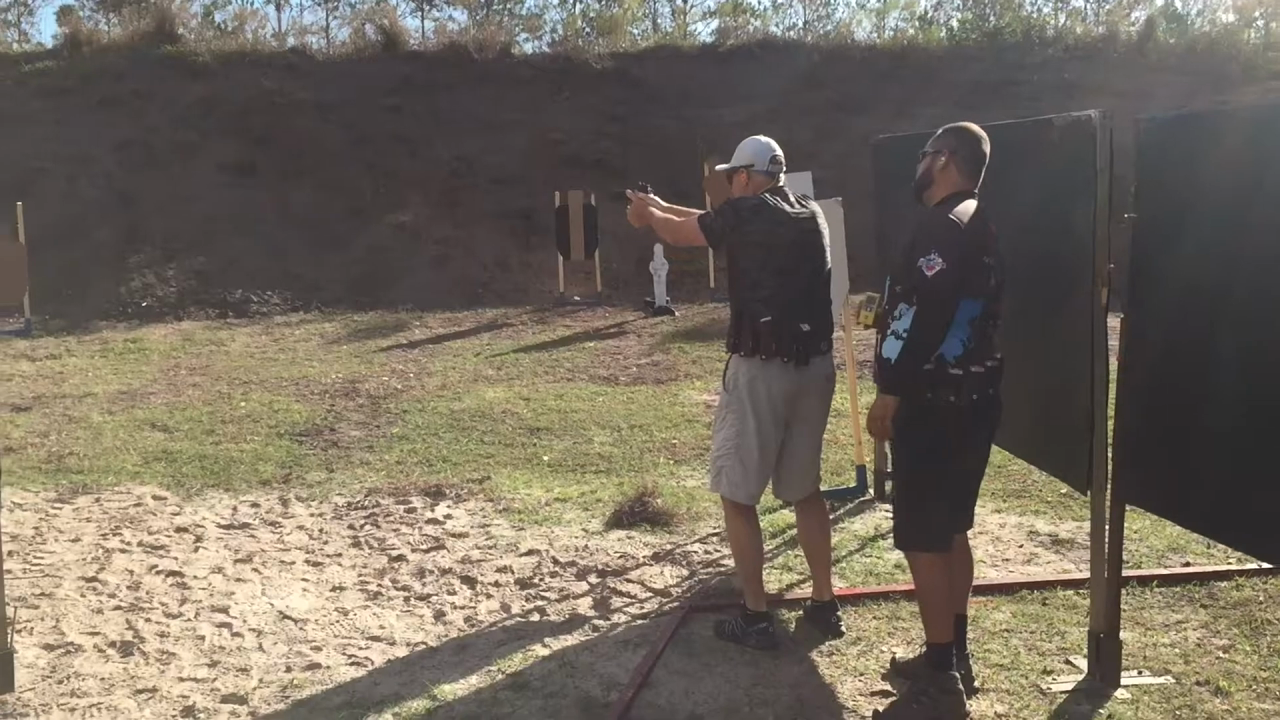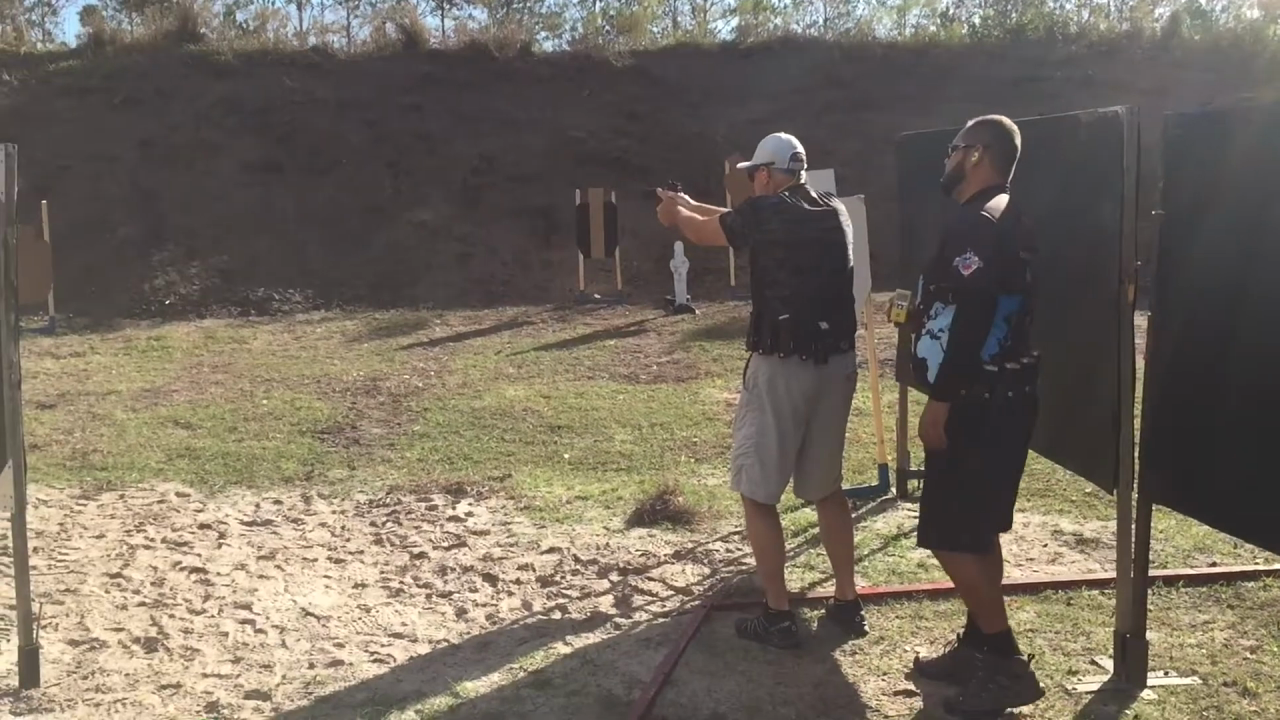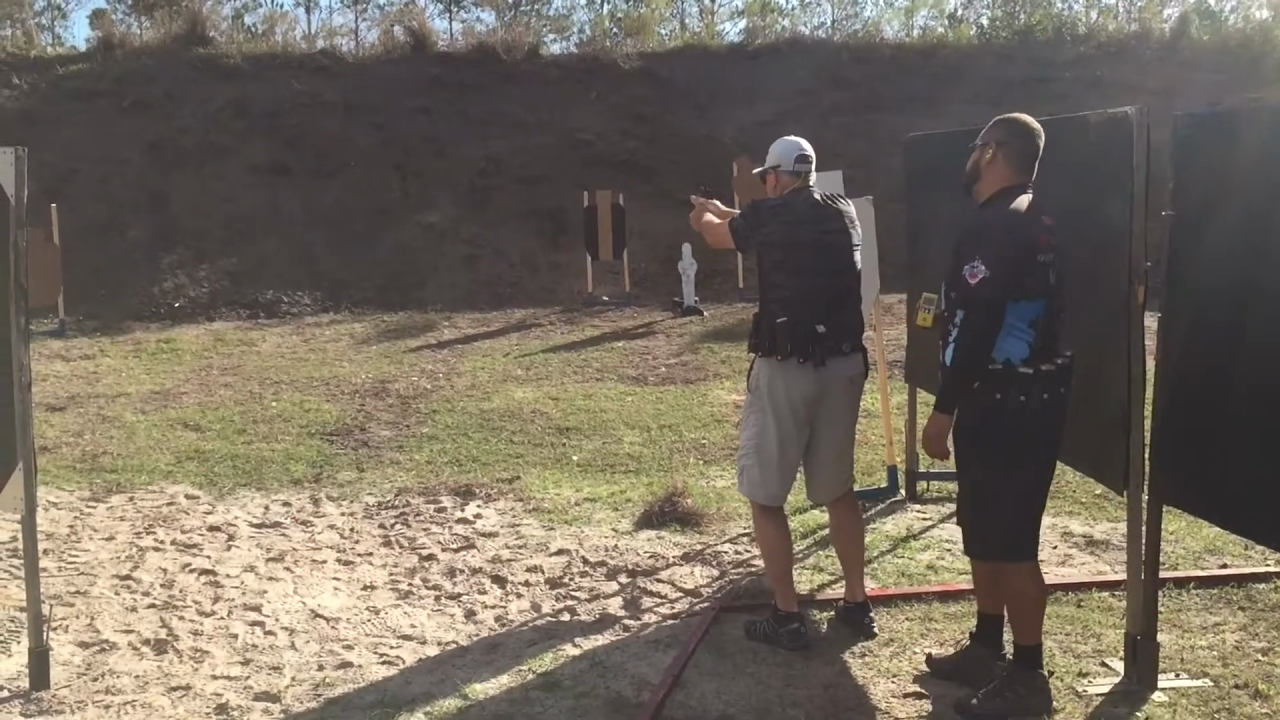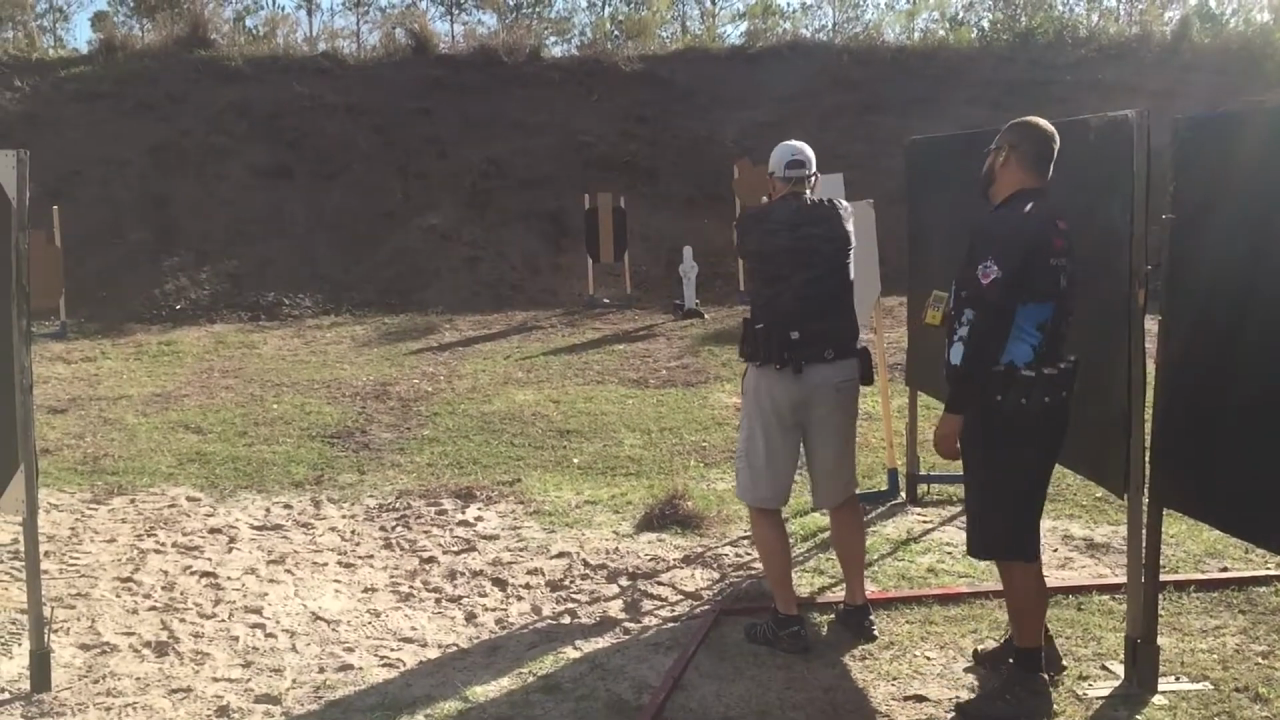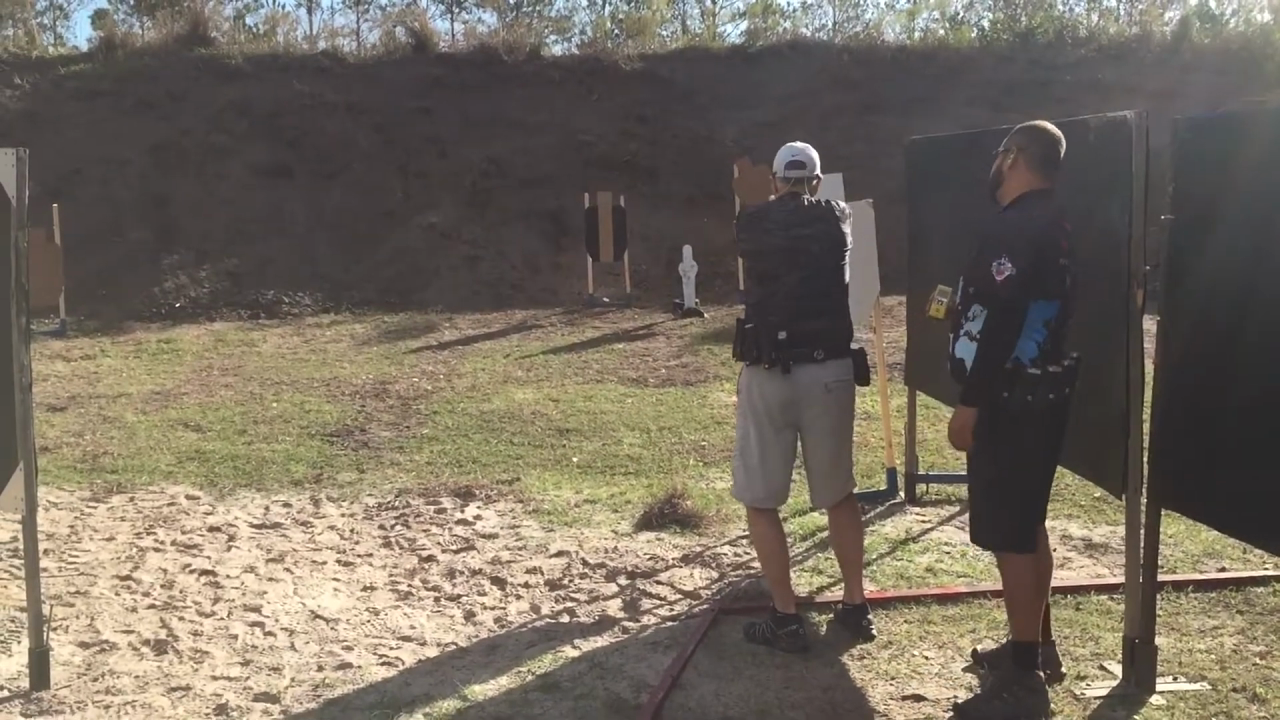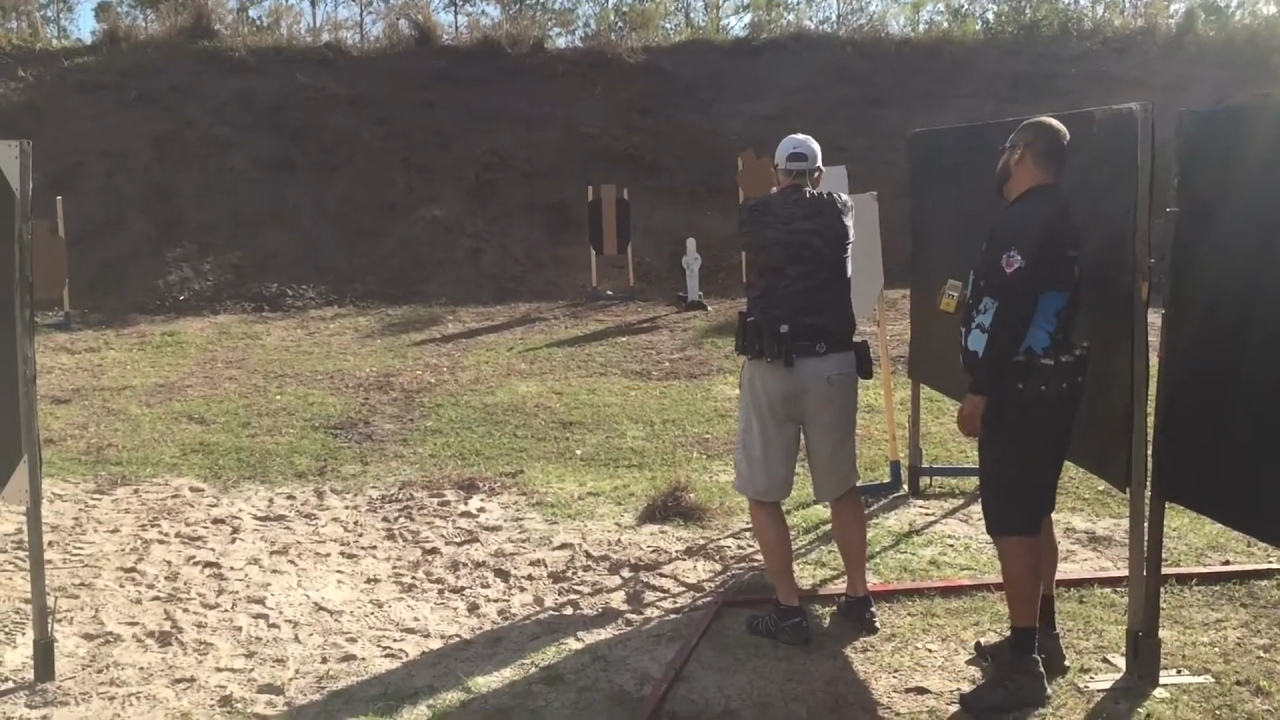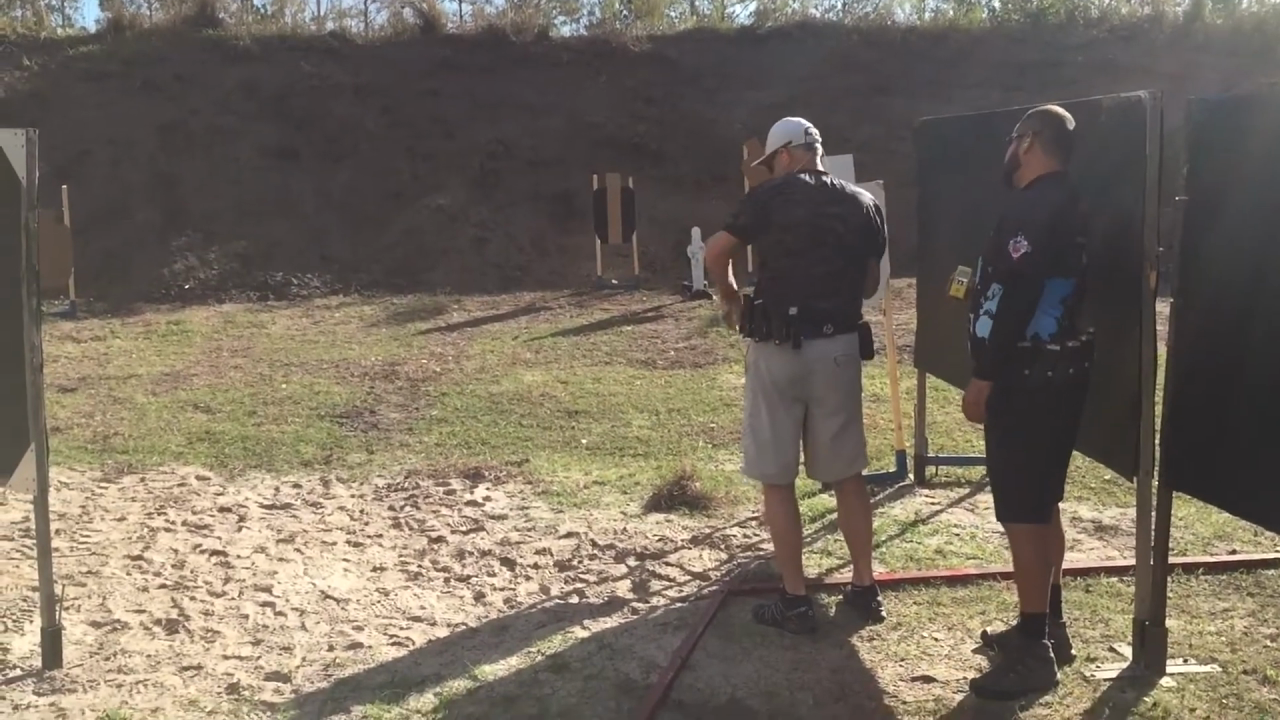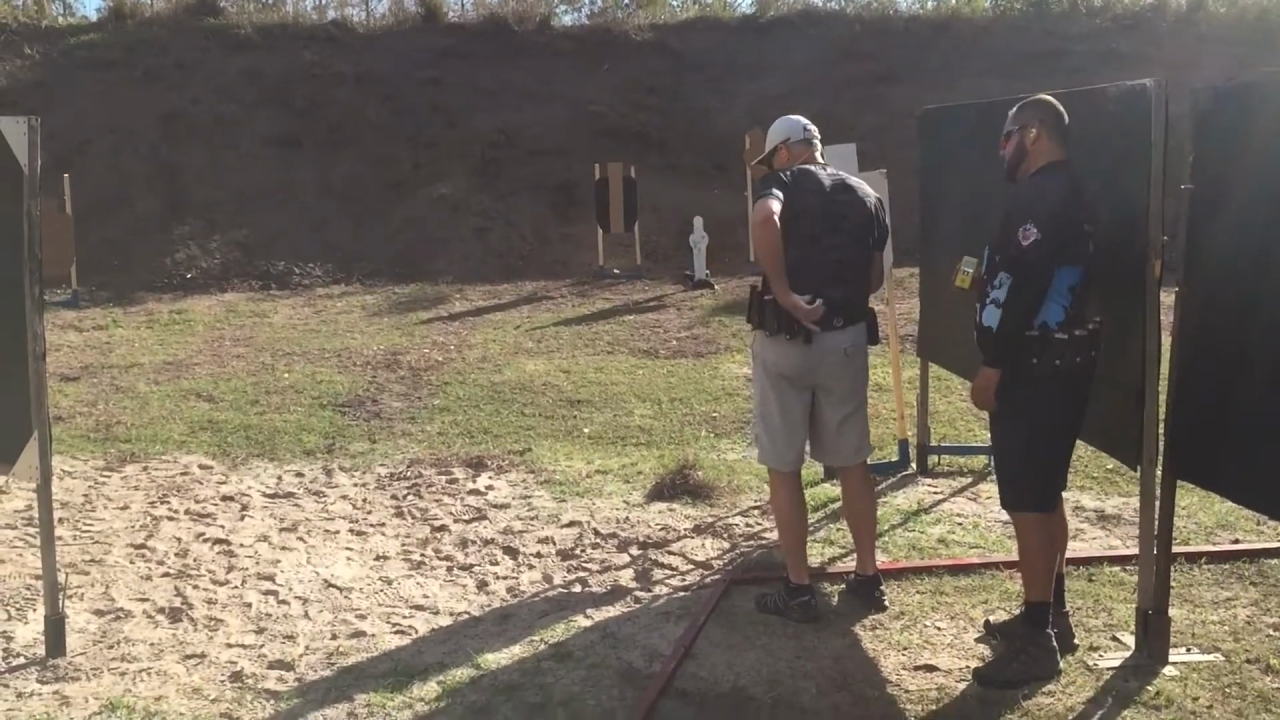
dt=0.4s
person 1, frame 1
left shoulder: (941, 226)
right shoulder: (978, 226)
left elbow: (931, 316)
left wrist: (890, 391)
right wrist: (891, 317)
left hip: (936, 400)
right hip: (968, 395)
left knee: (924, 537)
right knee: (949, 529)
right ankle: (952, 655)
person 1, frame 2
left shoulder: (976, 222)
right shoulder: (1004, 220)
left elbow: (972, 317)
left wrist: (939, 398)
right wrist: (922, 315)
left hip: (977, 400)
right hip: (998, 395)
left knee: (951, 537)
right knee: (976, 531)
left ankle: (1008, 663)
right ankle: (977, 648)
person 1, frame 3
left shoulder: (992, 226)
right shoulder: (1032, 220)
left elbow: (980, 326)
left wrist: (943, 410)
right wrist: (948, 312)
left hip: (1007, 404)
right hip: (1026, 396)
left knee: (1008, 542)
right knee: (987, 530)
right ankle: (985, 647)
person 1, frame 4
left shoulder: (1004, 227)
right shoulder: (1049, 224)
left elbow: (990, 326)
left wrist: (954, 410)
right wrist: (961, 312)
left hip: (1008, 402)
right hip: (1038, 395)
left knee: (1008, 538)
right knee: (1012, 530)
right ankle: (1035, 644)
person 1, frame 5
left shoulder: (1015, 225)
right shoulder: (1049, 222)
left elbow: (1002, 320)
left wrist: (970, 403)
right wrist: (966, 308)
left hip: (1011, 400)
left knee: (1009, 534)
right knee: (1026, 526)
right ankle: (1036, 646)
person 1, frame 6
left shoulder: (1024, 219)
right shoulder: (1054, 215)
left elbow: (1012, 312)
left wrist: (979, 391)
right wrist: (976, 301)
left hip: (1020, 390)
right hip: (1046, 384)
left knee: (1010, 521)
right knee: (1032, 515)
left ankle: (1024, 666)
right ankle: (1040, 638)
person 1, frame 7
left shoulder: (1033, 205)
right shoulder: (1064, 203)
left elbow: (1017, 298)
left wrist: (983, 376)
right wrist: (984, 286)
left hip: (1027, 376)
right hip: (1054, 372)
left knee: (1021, 511)
right knee: (1040, 505)
left ankle: (1034, 650)
right ankle: (1047, 626)
person 1, frame 8
left shoulder: (1041, 193)
right shoulder: (1064, 191)
left elbow: (1027, 284)
left wrist: (992, 364)
left hip: (1034, 365)
right hip: (1056, 360)
left knee: (1027, 500)
right knee: (1043, 494)
left ankle: (1037, 640)
right ankle: (1049, 616)
person 2, frame 1
left shoulder: (744, 213)
right shoulder: (810, 213)
left elbow: (681, 234)
left wrist: (648, 214)
right wrist: (661, 204)
left hip: (761, 369)
right hip: (814, 365)
left knee: (737, 494)
right knee: (806, 488)
left ankle: (755, 617)
right ankle: (824, 603)
person 2, frame 2
left shoulder: (765, 211)
right shoulder: (833, 211)
left elbow: (705, 233)
left wrist: (677, 212)
right wrist: (691, 203)
left hip: (781, 367)
right hip: (836, 363)
left knee: (758, 494)
right knee: (827, 488)
left ankle: (777, 615)
right ankle: (847, 602)
person 2, frame 3
left shoulder: (767, 215)
right shoulder: (842, 213)
left elbow: (720, 236)
left wrist: (703, 217)
right wrist: (720, 208)
left hip: (785, 369)
right hip: (844, 365)
left knee: (764, 496)
right knee: (839, 489)
left ankle: (787, 617)
right ankle: (857, 603)
person 2, frame 4
left shoulder: (753, 223)
right shoulder: (837, 216)
left hip: (773, 374)
right hip: (835, 370)
left knee: (763, 501)
right knee: (841, 494)
left ankle: (787, 619)
right ankle: (857, 607)
person 2, frame 5
left shoulder: (751, 223)
right shoulder: (835, 219)
left hip: (767, 374)
right hip: (829, 371)
left knee: (761, 500)
right knee: (840, 493)
left ankle: (786, 619)
right ankle: (856, 606)
person 2, frame 6
left shoulder: (753, 215)
right shoulder: (838, 211)
left hip: (770, 368)
right hip: (832, 364)
left knee: (763, 494)
right knee: (843, 486)
left ankle: (789, 611)
right ankle: (859, 599)
person 2, frame 7
left shoulder: (768, 197)
right shoulder: (862, 204)
left elbow: (715, 252)
right elbow: (871, 283)
left wrist: (728, 297)
left hip: (776, 350)
right hip: (838, 347)
left knee: (776, 479)
right knee: (847, 473)
left ankle: (795, 600)
right ankle: (865, 588)
person 2, frame 8
left shoulder: (785, 182)
right shoulder: (865, 196)
left elbow: (764, 220)
right elbow: (875, 279)
left wrist: (782, 293)
left hip: (785, 340)
right hip: (847, 337)
left knee: (783, 468)
right knee: (852, 461)
left ankle: (798, 589)
right ankle: (868, 577)
